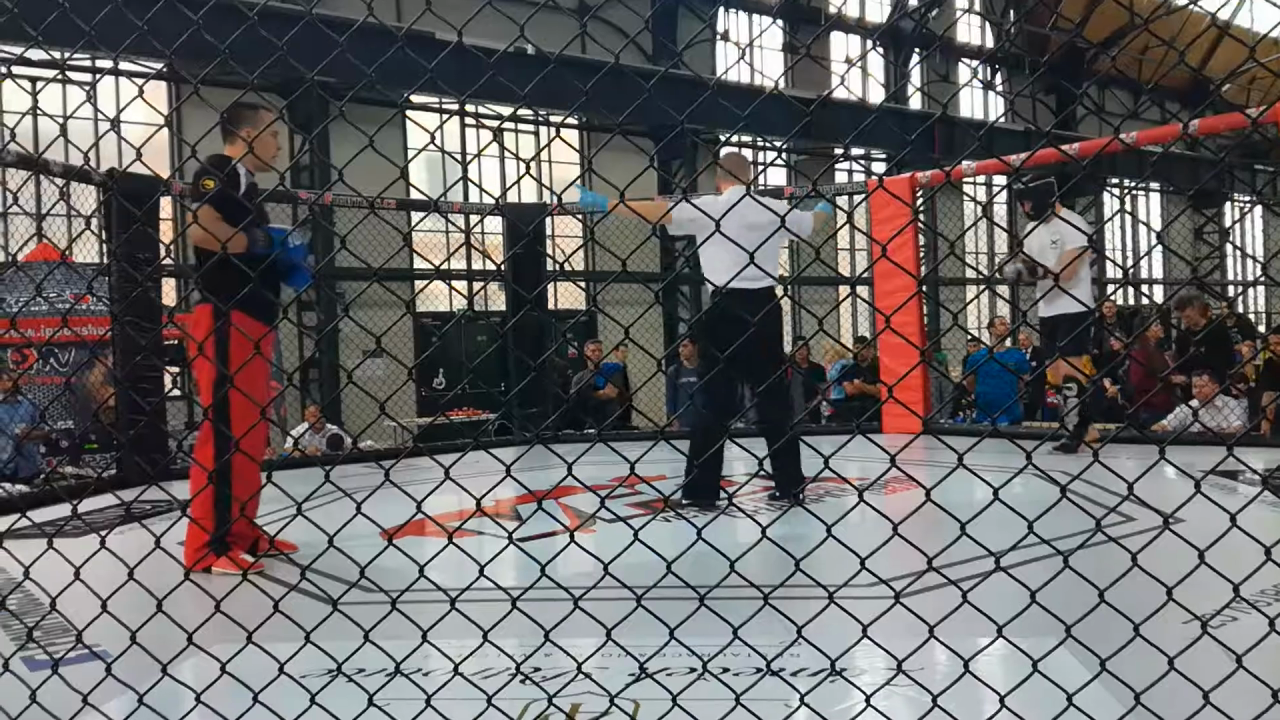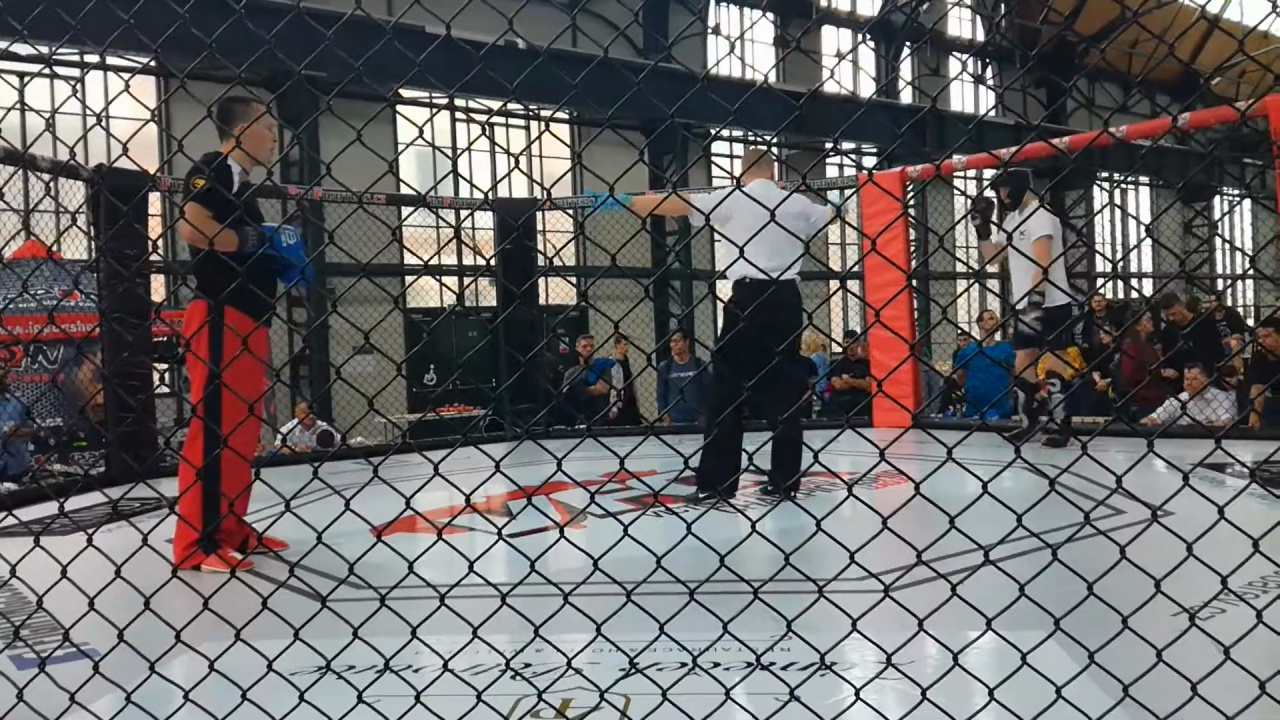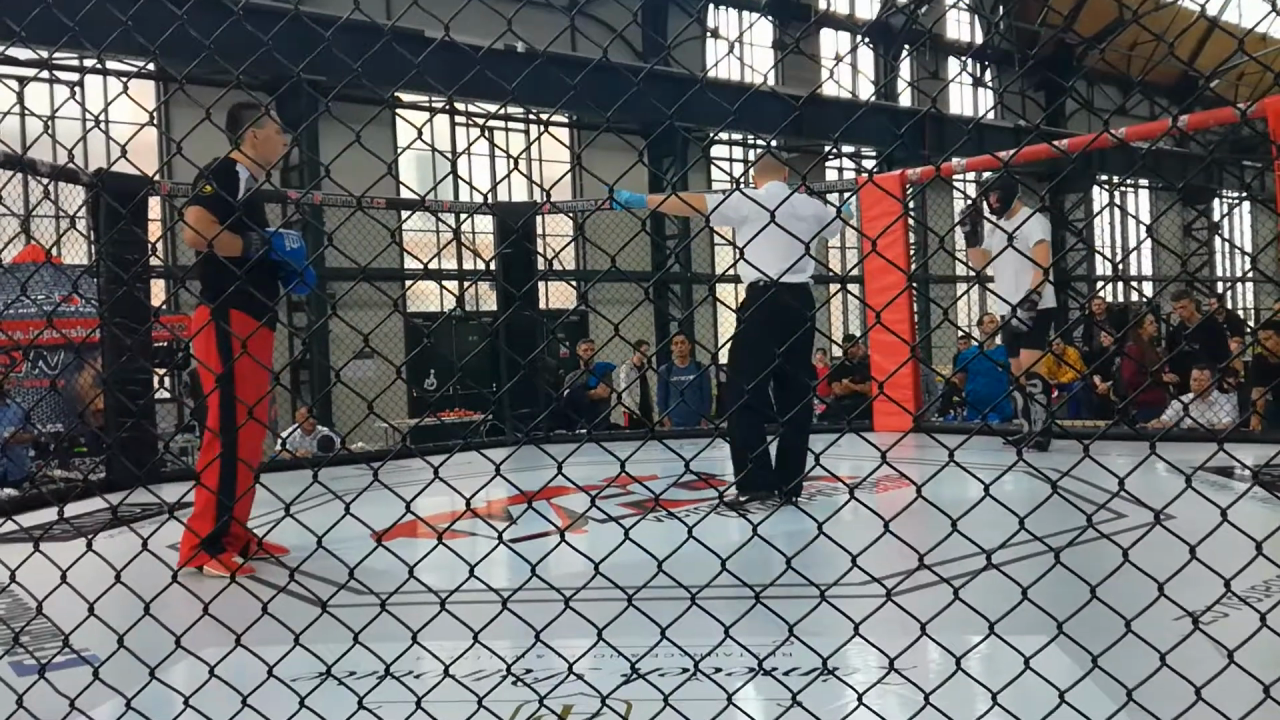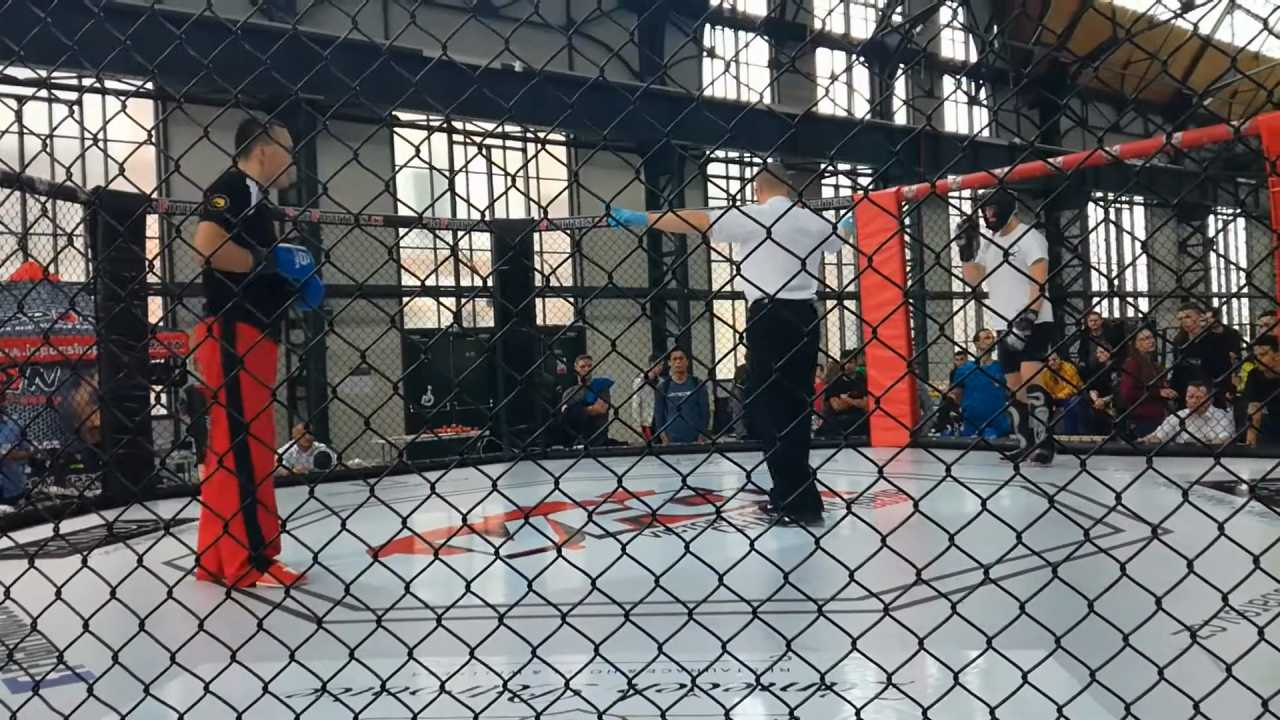
dt=0.4s
person 1, frame 1
left shoulder: (245, 185)
right shoulder: (221, 170)
right elbow: (199, 230)
left wrist: (283, 263)
right wrist: (265, 241)
left hip: (250, 322)
right hip: (226, 321)
left knee: (250, 430)
right knee: (227, 428)
left ankle: (240, 530)
right ankle: (209, 545)
person 1, frame 2
left shoulder: (239, 182)
right shoulder: (214, 168)
right elbow: (190, 226)
left wrist: (281, 261)
right wrist: (256, 238)
left hip: (246, 320)
right hip: (220, 318)
left knee: (242, 427)
right knee: (216, 425)
left ankle: (230, 527)
right ankle: (197, 541)
person 1, frame 3
left shoulder: (248, 186)
right shoulder: (223, 173)
right elbow: (194, 231)
left wrist: (286, 267)
right wrist: (261, 244)
left hip: (250, 323)
right hip: (226, 321)
left knee: (248, 430)
right knee: (233, 428)
left ankle: (231, 533)
right ankle: (204, 543)
person 1, frame 4
left shoulder: (254, 200)
right shoulder: (233, 186)
right elbow: (206, 247)
left wrist: (294, 284)
right wrist: (268, 260)
left hip: (252, 337)
right hip: (233, 335)
left knee: (231, 447)
right knee: (246, 445)
left ankle: (219, 557)
right ankle: (250, 560)
person 2, frame 1
left shoulder: (708, 208)
right shoulder: (776, 210)
left elbow: (657, 211)
right elbow: (812, 222)
left wrist: (603, 203)
right wrist: (824, 210)
left hip: (727, 308)
right hip: (765, 307)
left knee: (715, 398)
right knee: (774, 396)
left ankle: (701, 489)
right ankle: (790, 483)
person 2, frame 2
left shoulder: (731, 200)
right shoulder: (798, 204)
left elbow: (677, 204)
right elbow: (828, 215)
left wrist: (624, 201)
right wrist: (836, 206)
left hip: (749, 298)
right hip: (786, 299)
left knee: (727, 390)
right knee: (785, 391)
left ankle: (715, 482)
right ankle: (785, 480)
person 2, frame 3
left shoulder: (745, 201)
right shoulder: (811, 207)
left elbow: (692, 205)
right elbow: (838, 221)
left wrist: (639, 200)
right wrist: (844, 209)
left hip: (763, 301)
right hip: (800, 301)
left knee: (744, 392)
right knee: (795, 392)
left ankle: (755, 482)
right ankle: (788, 482)
person 2, frame 4
left shoulder: (750, 217)
right shoulder: (813, 221)
left elbow: (695, 222)
right elbow: (839, 238)
left wrist: (640, 218)
left hip: (769, 318)
right hip: (804, 317)
left knee: (768, 411)
right knee: (796, 408)
left ankle: (800, 502)
right ankle: (787, 497)
person 3, frame 1
left shoulder: (1072, 224)
right shoulder: (1033, 230)
left elbow: (1070, 270)
right elbow: (1029, 269)
left wrist: (1034, 271)
right wrist: (1017, 269)
left hip: (1074, 310)
right hip: (1048, 312)
left knee: (1069, 370)
right knee: (1055, 375)
left ankle: (1074, 432)
right ankle: (1085, 426)
person 3, frame 2
left shoulder: (1040, 215)
right shoulder: (1011, 219)
left elbow: (1043, 263)
right elbow: (994, 258)
left wrist: (1036, 302)
right wrist: (982, 225)
left hip: (1051, 303)
right hip: (1025, 305)
left knee: (1053, 364)
right knee: (1022, 364)
left ankle: (1062, 427)
right ankle: (1031, 421)
person 3, frame 3
left shoulder: (1032, 220)
right shoulder: (995, 226)
left elbow: (1043, 266)
right elbow: (979, 264)
left wrist: (1030, 302)
right wrist: (971, 232)
left hip: (1035, 308)
right hip: (1010, 310)
left knee: (1029, 365)
right knee: (1017, 369)
left ankle: (1041, 430)
right ankle: (1029, 430)
person 3, frame 4
left shoulder: (1029, 237)
right shoulder: (989, 242)
left elbow: (1039, 284)
right elbow: (973, 279)
left wrist: (1026, 320)
right wrist: (965, 245)
left hip: (1034, 323)
right hip: (1005, 325)
left knee: (1031, 378)
right knee: (1014, 384)
left ankle: (1044, 443)
right ankle: (1027, 444)
